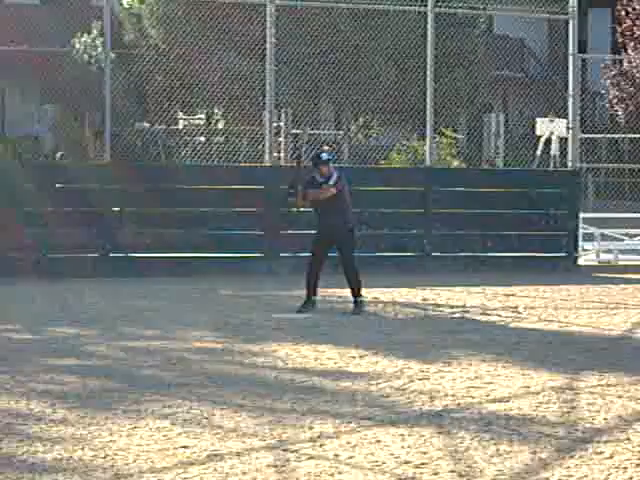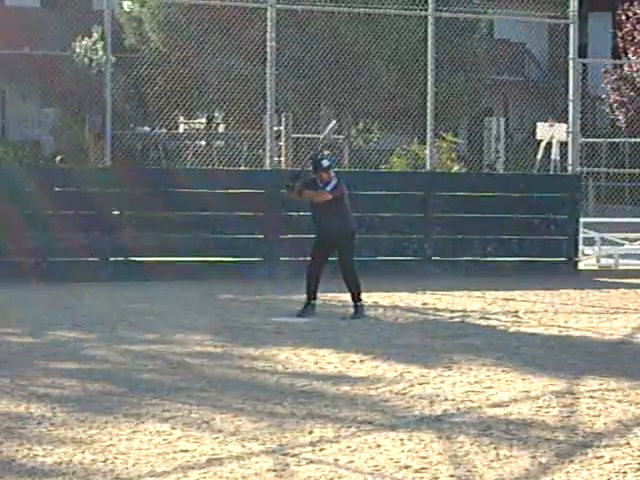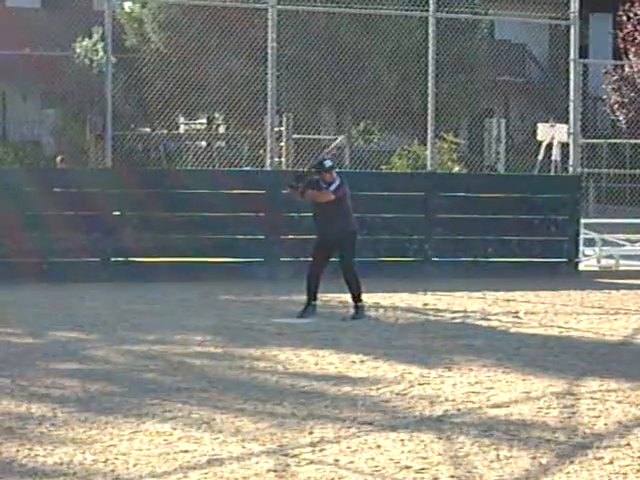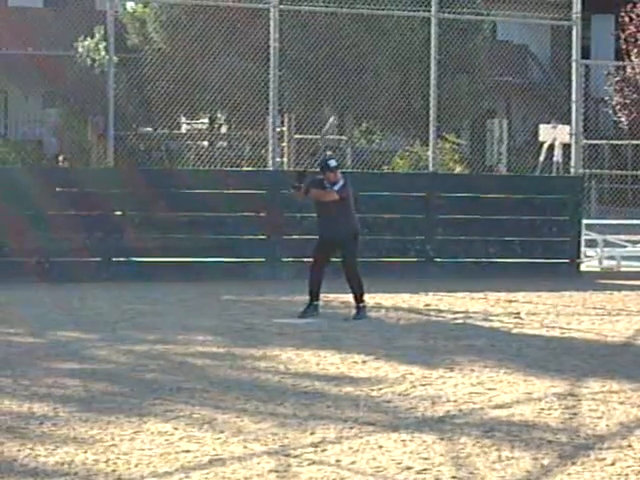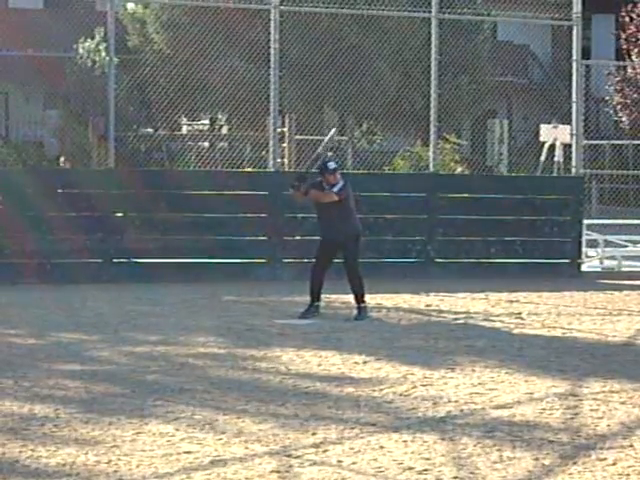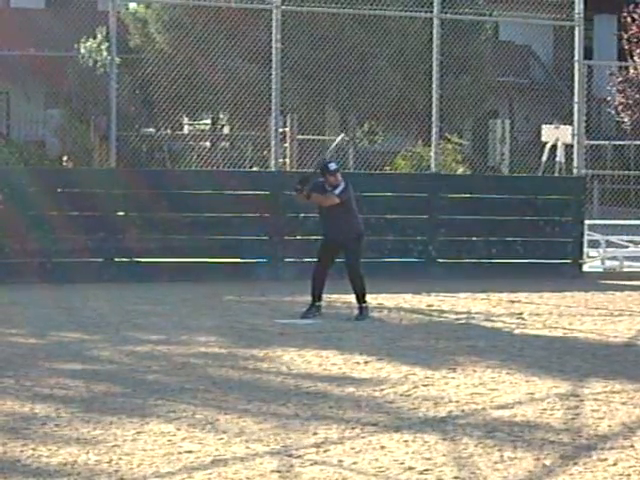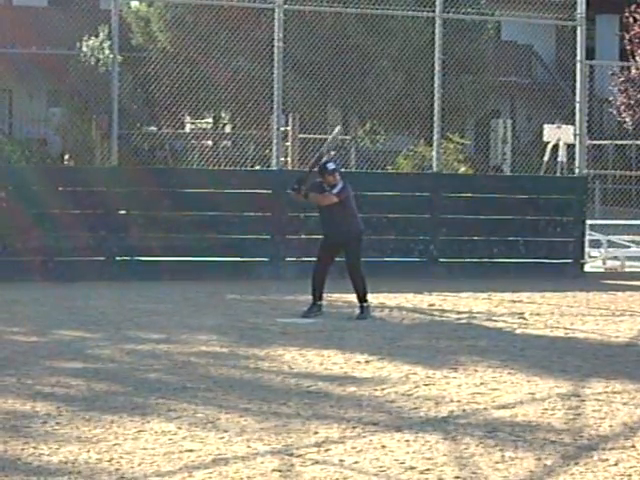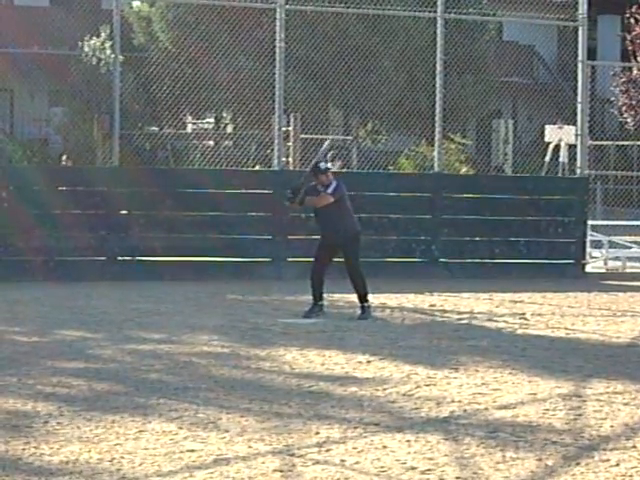
dt=0.4s
person 1, frame 1
left shoulder: (337, 177)
right shoulder: (311, 182)
left elbow: (324, 193)
right elbow: (302, 202)
left wrist: (306, 193)
right wrist: (298, 192)
left hip: (344, 228)
right hip: (324, 229)
left knee: (348, 263)
right knee: (314, 263)
left ankle: (358, 300)
right ankle: (310, 299)
person 1, frame 2
left shoulder: (337, 183)
right shoulder: (311, 182)
left elbow: (319, 197)
right elbow: (295, 191)
left wrist: (300, 192)
right wrist: (294, 186)
left hip: (344, 233)
right hip: (324, 234)
left knee: (347, 267)
right knee: (313, 267)
left ankle: (358, 304)
right ankle: (310, 303)
person 1, frame 3
left shoulder: (339, 184)
right shoulder: (314, 183)
left elbow: (321, 197)
right elbow: (297, 192)
left wrist: (303, 191)
right wrist: (297, 187)
left hip: (346, 233)
right hip: (325, 234)
left knee: (348, 268)
right knee: (314, 268)
left ankle: (359, 305)
right ankle: (311, 304)
person 1, frame 4
left shoulder: (343, 183)
right shoulder: (317, 182)
left elbow: (325, 196)
right elbow: (301, 192)
left wrist: (306, 190)
right wrist: (299, 186)
left hip: (348, 234)
right hip: (327, 235)
left knee: (350, 268)
right knee: (316, 267)
left ankle: (360, 306)
right ankle: (313, 304)
person 1, frame 5
left shoulder: (343, 185)
right shoulder: (317, 184)
left elbow: (324, 197)
right elbow: (299, 195)
left wrist: (305, 190)
right wrist: (299, 186)
left hip: (350, 235)
right hip: (329, 236)
left knee: (352, 269)
right knee: (318, 269)
left ankle: (362, 306)
right ankle: (314, 305)
person 1, frame 6
left shoulder: (344, 186)
right shoulder: (318, 185)
left elbow: (325, 201)
right elbow: (303, 195)
left wrist: (307, 193)
right wrist: (302, 189)
left hip: (352, 235)
right hip: (331, 236)
left knee: (353, 269)
right knee: (319, 269)
left ankle: (363, 306)
right ankle: (315, 305)
person 1, frame 7
left shoulder: (343, 186)
right shoulder: (318, 185)
left elbow: (323, 200)
right elbow: (302, 194)
left wrist: (305, 193)
right wrist: (299, 189)
left hip: (352, 235)
right hip: (331, 235)
left knee: (354, 269)
right knee: (319, 269)
left ankle: (364, 305)
right ankle: (317, 304)
person 1, frame 8
left shoulder: (337, 186)
right shoulder: (311, 188)
left elbow: (319, 202)
right elbow: (298, 204)
left wrist: (301, 199)
right wrist: (294, 197)
left hip: (349, 235)
right hip: (328, 237)
left knee: (353, 269)
right knee: (317, 269)
left ankle: (365, 306)
right ankle: (317, 305)
